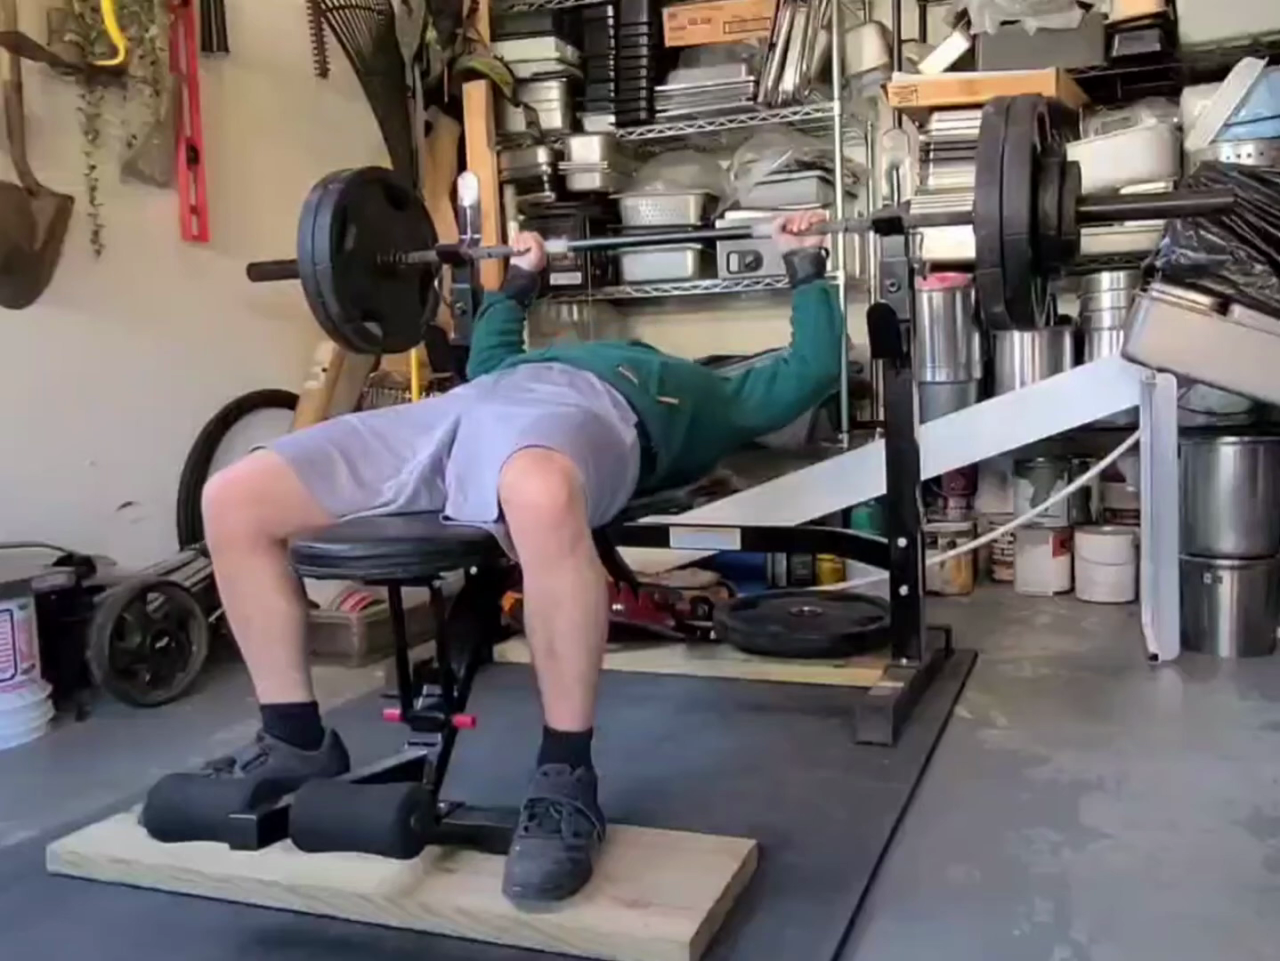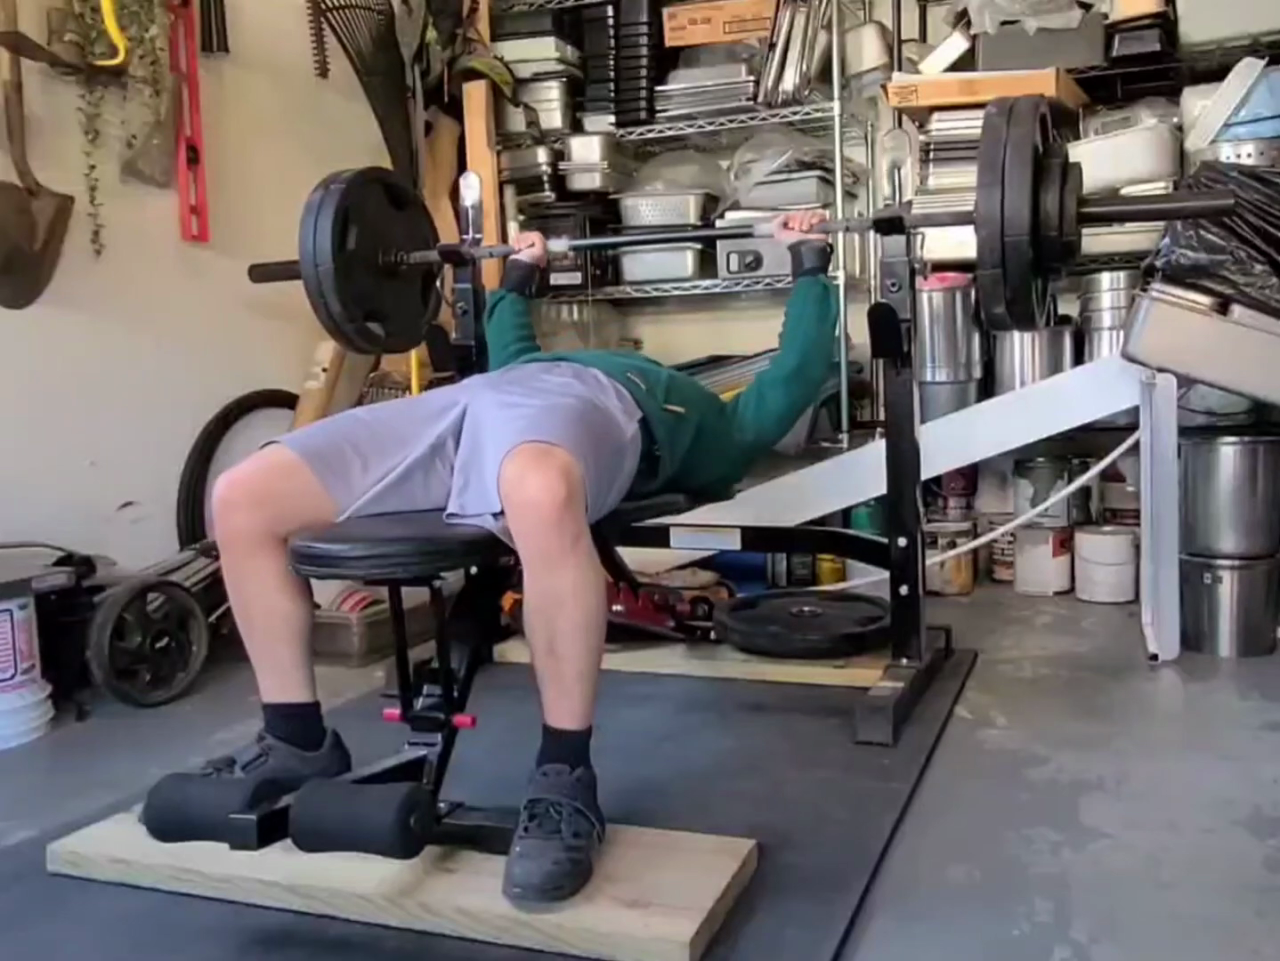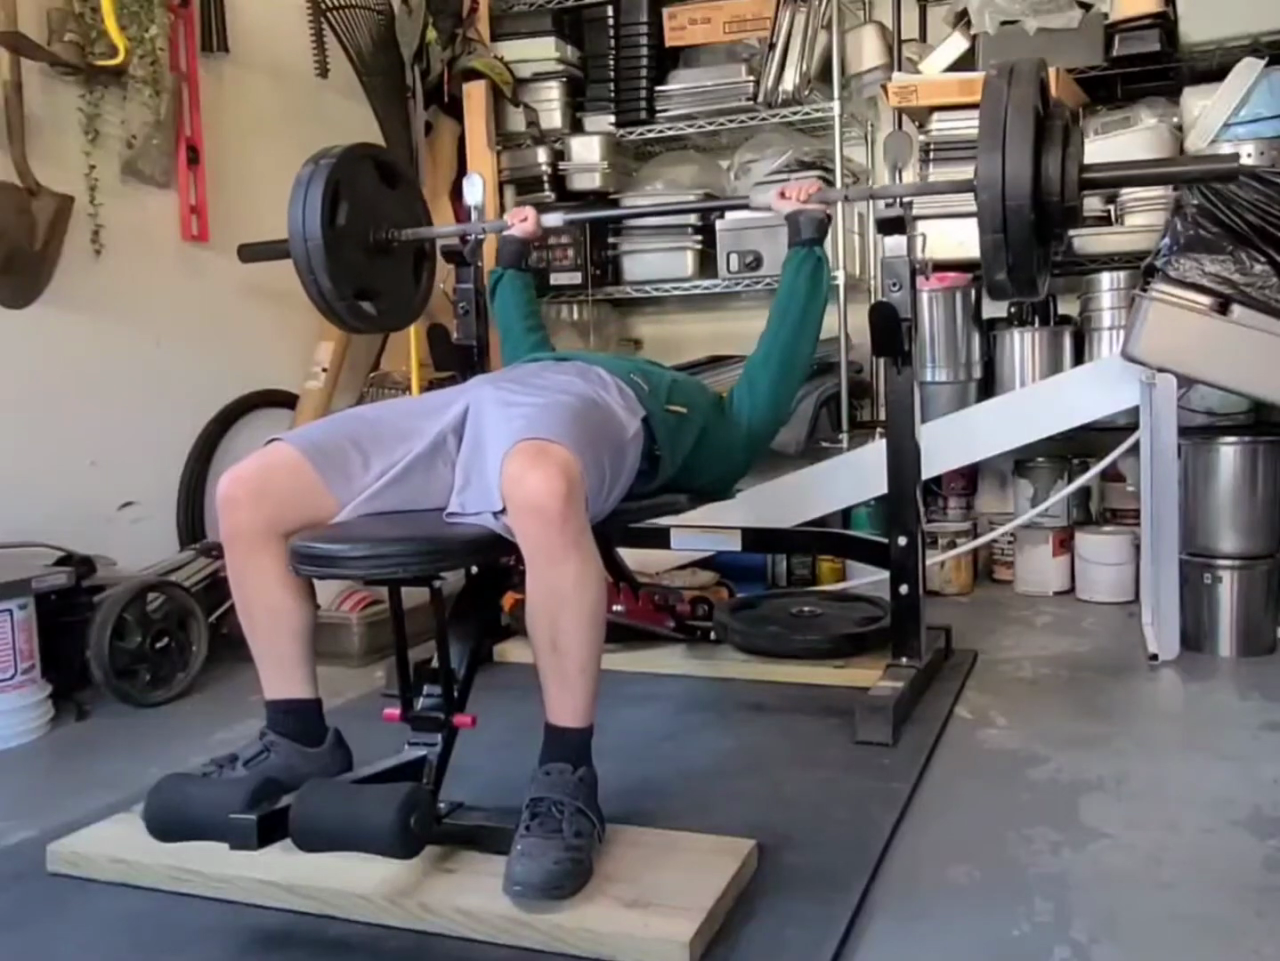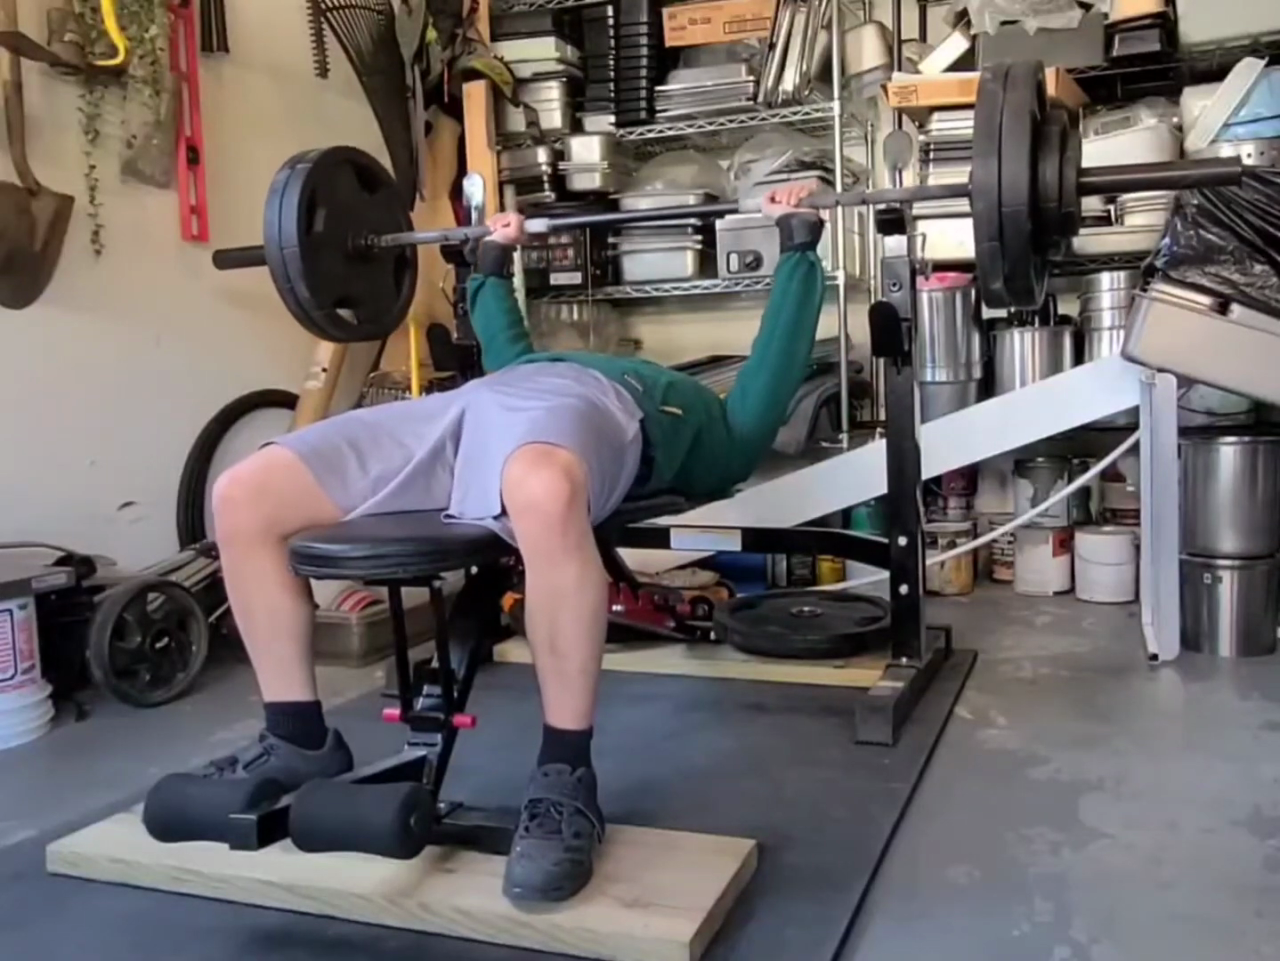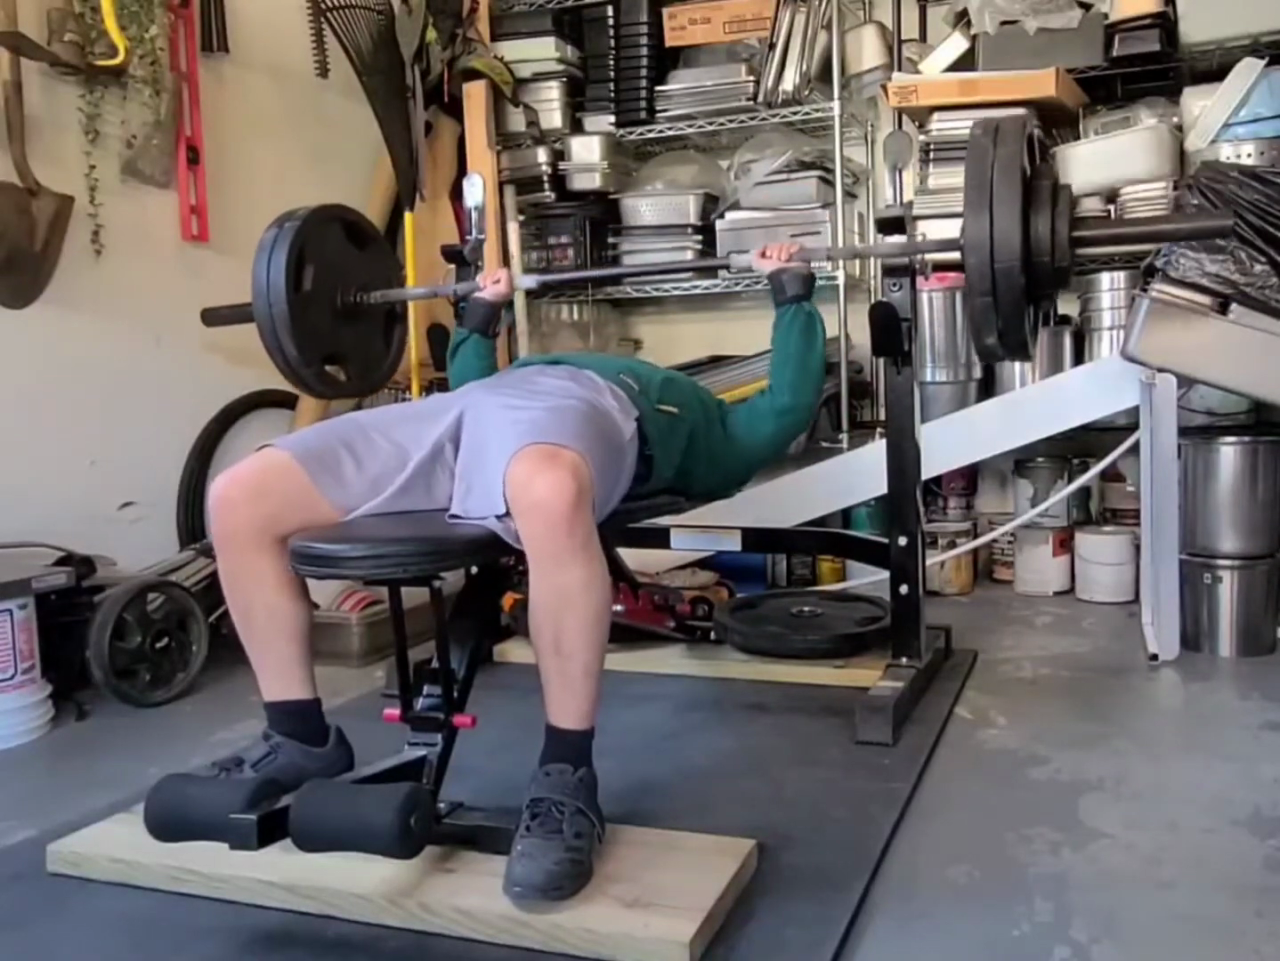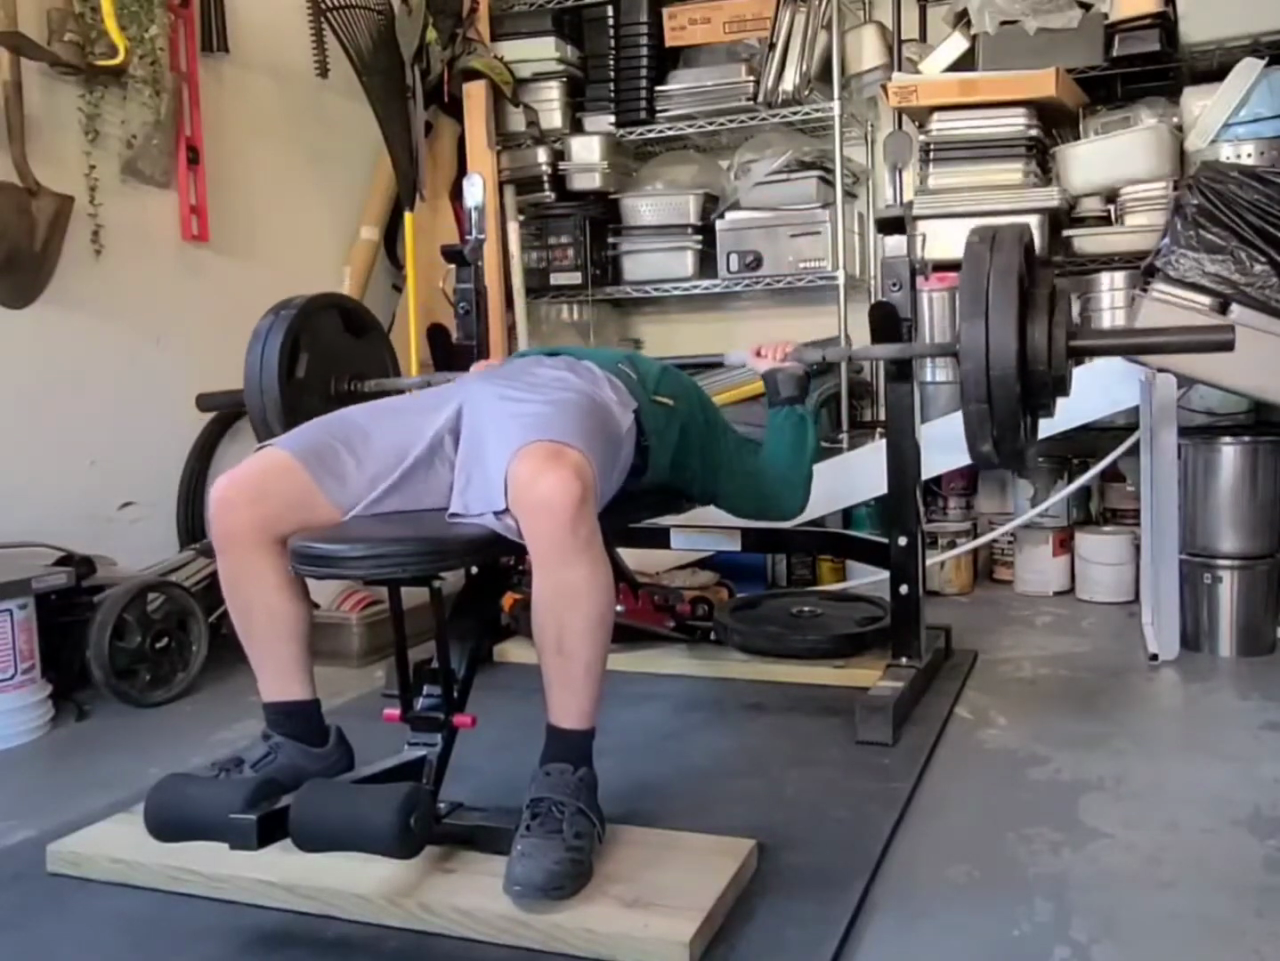
dt=0.5s
person 1, frame 1
left shoulder: (717, 396)
right shoulder: (611, 355)
left elbow: (815, 368)
right elbow: (487, 366)
left wrist: (805, 266)
right wrist: (515, 282)
right hip: (463, 407)
left knee: (541, 498)
right knee: (232, 502)
left ankle: (565, 781)
right ankle: (296, 745)
person 1, frame 2
left shoulder: (724, 431)
left elbow: (798, 371)
right elbow: (513, 359)
left wrist: (809, 265)
right wrist: (517, 277)
left knee: (540, 497)
right knee: (241, 501)
left ankle: (565, 780)
right ankle: (297, 745)
person 1, frame 3
left shoulder: (724, 430)
left elbow: (783, 350)
right elbow: (525, 344)
left wrist: (806, 237)
right wrist: (512, 255)
left knee: (541, 493)
right knee: (244, 496)
left ankle: (565, 778)
right ankle: (298, 742)
person 1, frame 4
left shoulder: (724, 433)
left elbow: (779, 357)
right elbow: (507, 353)
left wrist: (797, 240)
right wrist: (493, 262)
left knee: (543, 497)
right knee: (242, 498)
left ankle: (564, 780)
right ankle: (298, 744)
person 1, frame 5
left shoulder: (715, 431)
left elbow: (789, 406)
right elbow: (478, 389)
left wrist: (791, 291)
right wrist: (481, 314)
left knee: (548, 494)
right knee: (237, 500)
left ankle: (565, 780)
right ankle: (301, 742)
person 1, frame 6
left shoulder: (698, 427)
left elbow: (780, 493)
left wrist: (784, 387)
right wrist: (477, 378)
left knee: (553, 494)
right knee: (239, 501)
left ankle: (566, 780)
right ankle: (300, 743)
